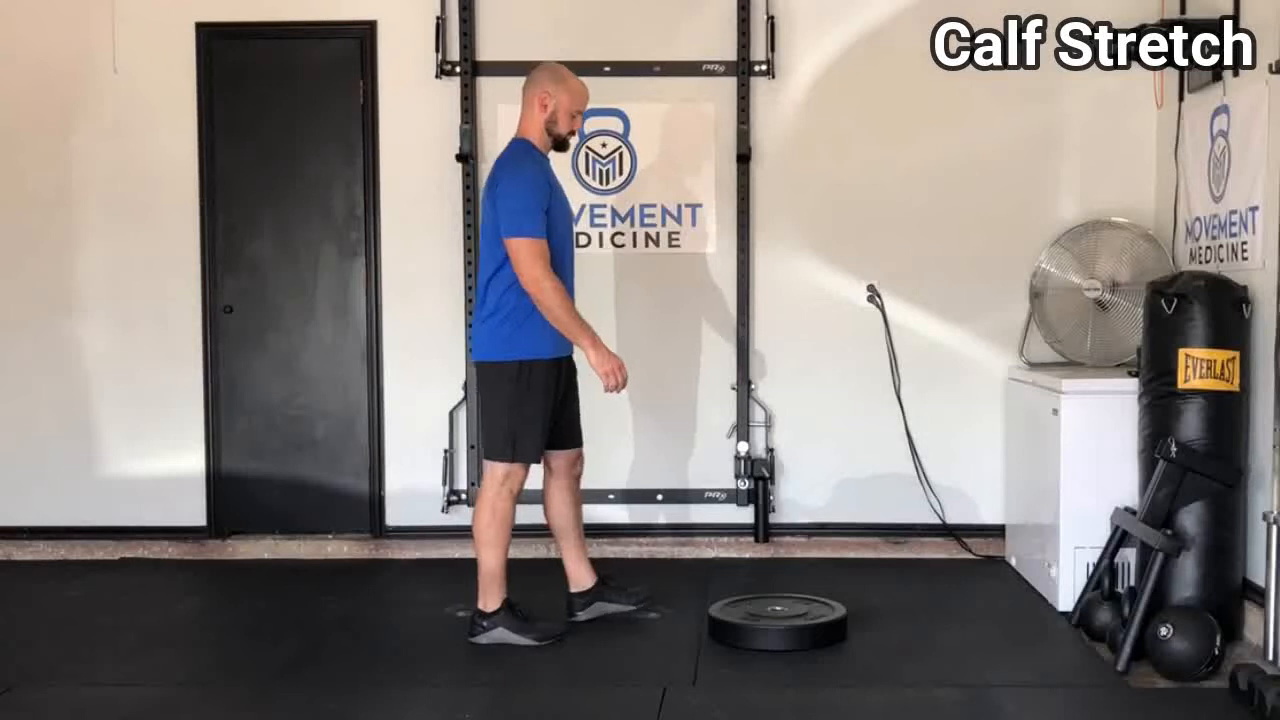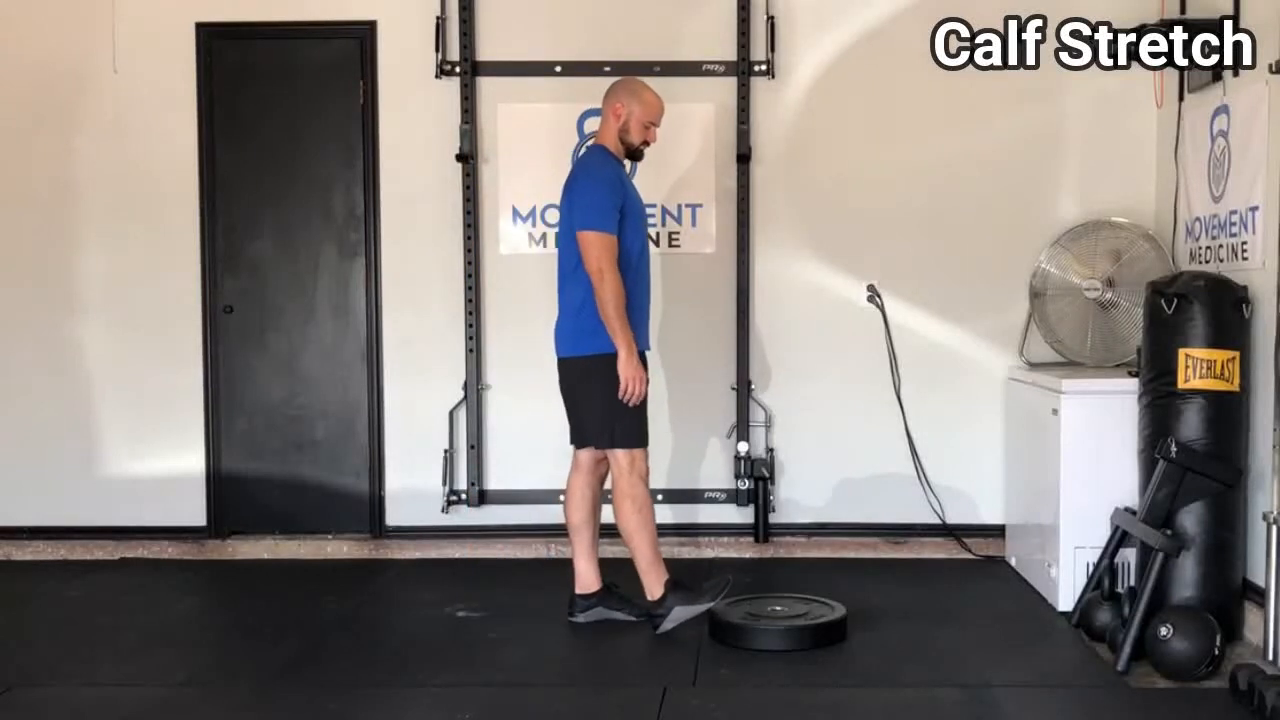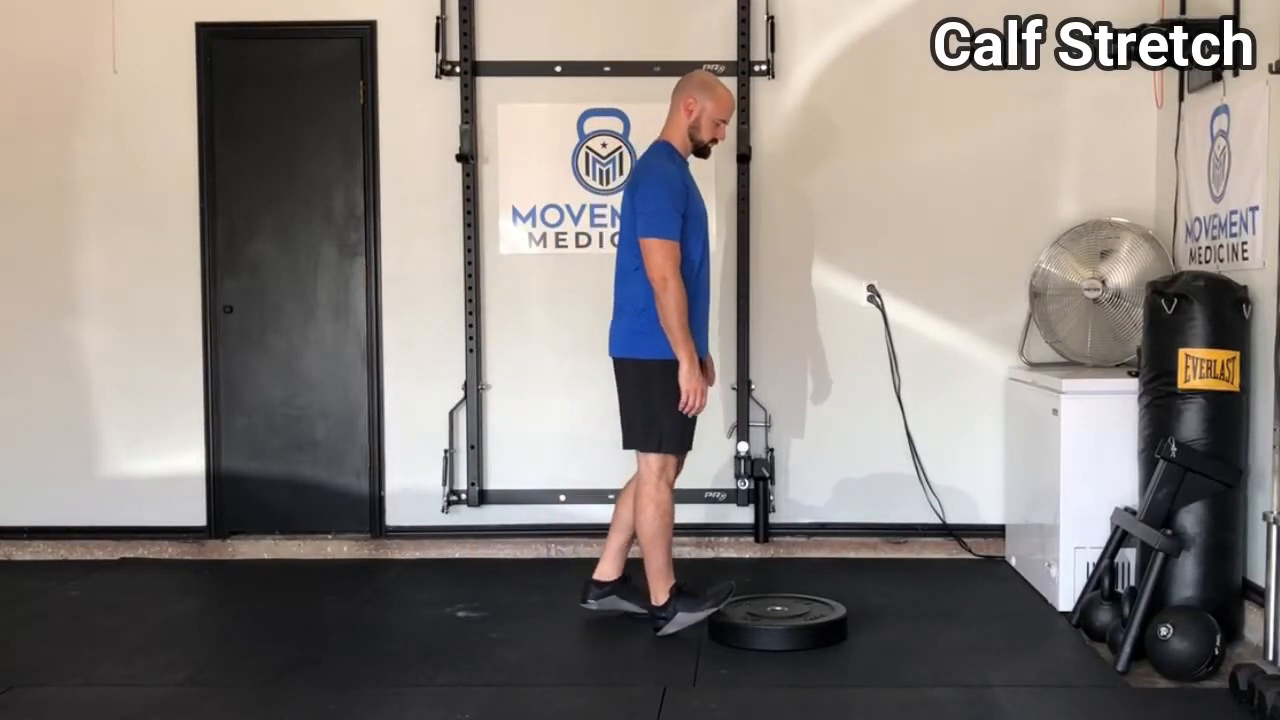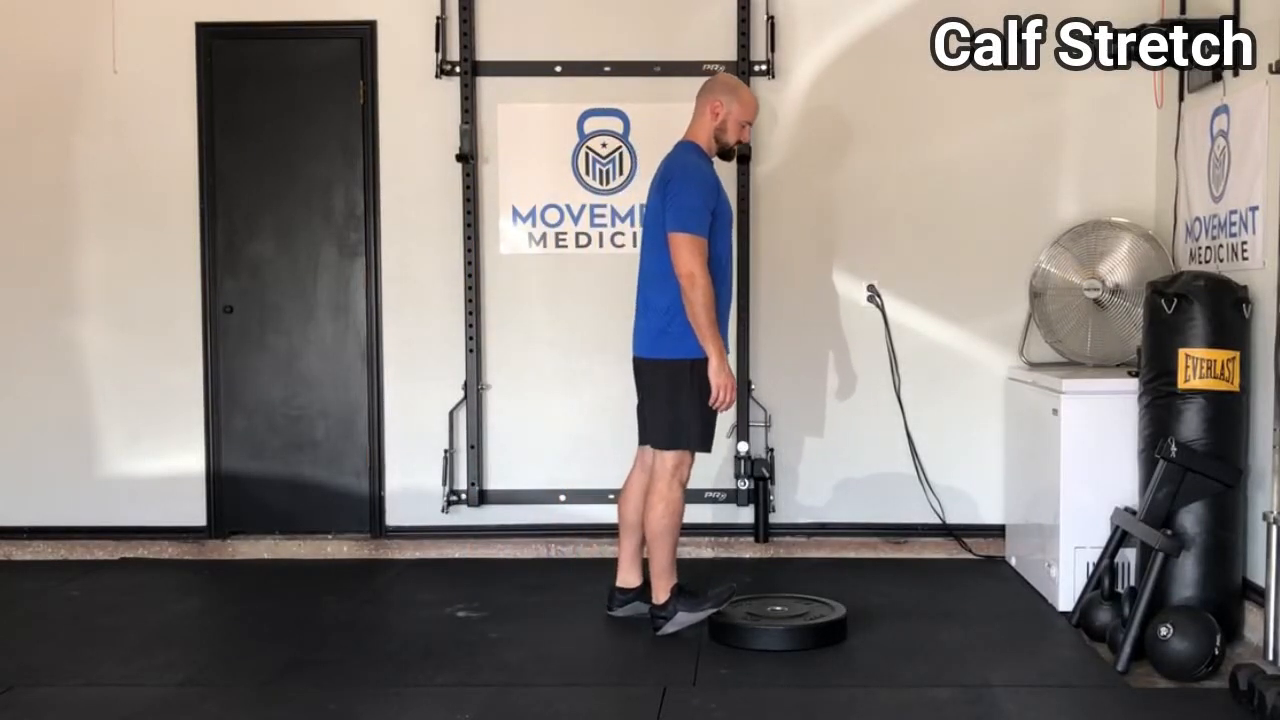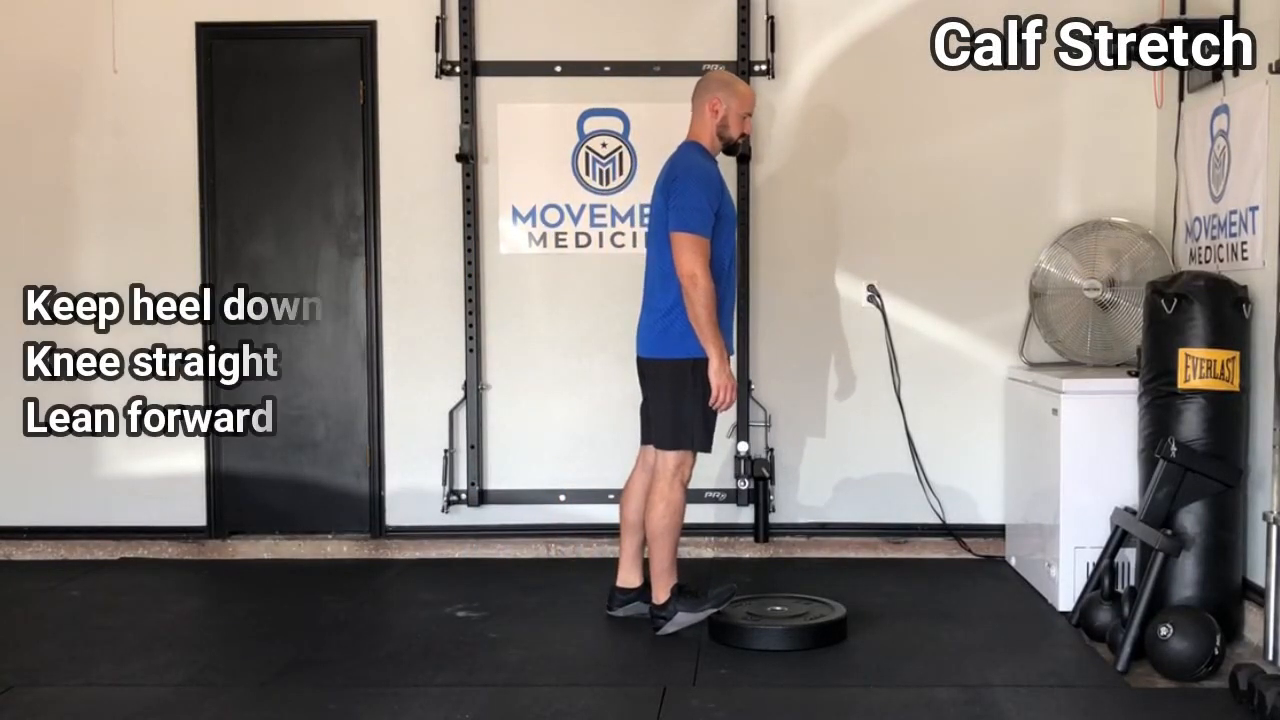
dt=1s
person 1, frame 1
left shoulder: (533, 168)
right shoulder: (521, 172)
right elbow: (534, 276)
right wrist: (593, 345)
left hip: (543, 351)
right hip: (517, 353)
left knee: (566, 464)
right knee: (506, 476)
left ankle: (584, 588)
right ankle: (491, 612)
person 1, frame 2
left shoulder: (606, 173)
right shoulder: (598, 174)
right elbow: (601, 270)
left wrist: (623, 348)
right wrist: (627, 351)
left hip: (594, 348)
right hip: (602, 349)
left knee: (590, 462)
right knee: (629, 467)
left ankle: (588, 591)
right ankle: (661, 595)
person 1, frame 3
left shoulder: (669, 171)
right shoulder: (661, 175)
right elbow: (664, 278)
left wrist: (696, 351)
right wrist: (688, 360)
left hip: (653, 349)
right hip: (656, 352)
left knee: (658, 468)
right knee: (659, 471)
left ankle: (608, 578)
right ankle: (665, 601)
person 1, frame 4
left shoulder: (682, 167)
right shoulder: (692, 173)
right elbow: (691, 273)
left wrist: (706, 352)
right wrist: (717, 356)
left hip: (661, 345)
right hip: (680, 350)
left knee: (650, 463)
right knee: (671, 470)
left ankle: (628, 586)
right ankle: (665, 600)
person 1, frame 5
left shoulder: (686, 167)
right shoulder: (697, 173)
right elbow: (693, 273)
left wrist: (709, 351)
right wrist: (717, 356)
left hip: (664, 345)
right hip: (684, 350)
left knee: (652, 462)
right knee: (672, 470)
left ankle: (629, 585)
right ankle: (666, 600)
